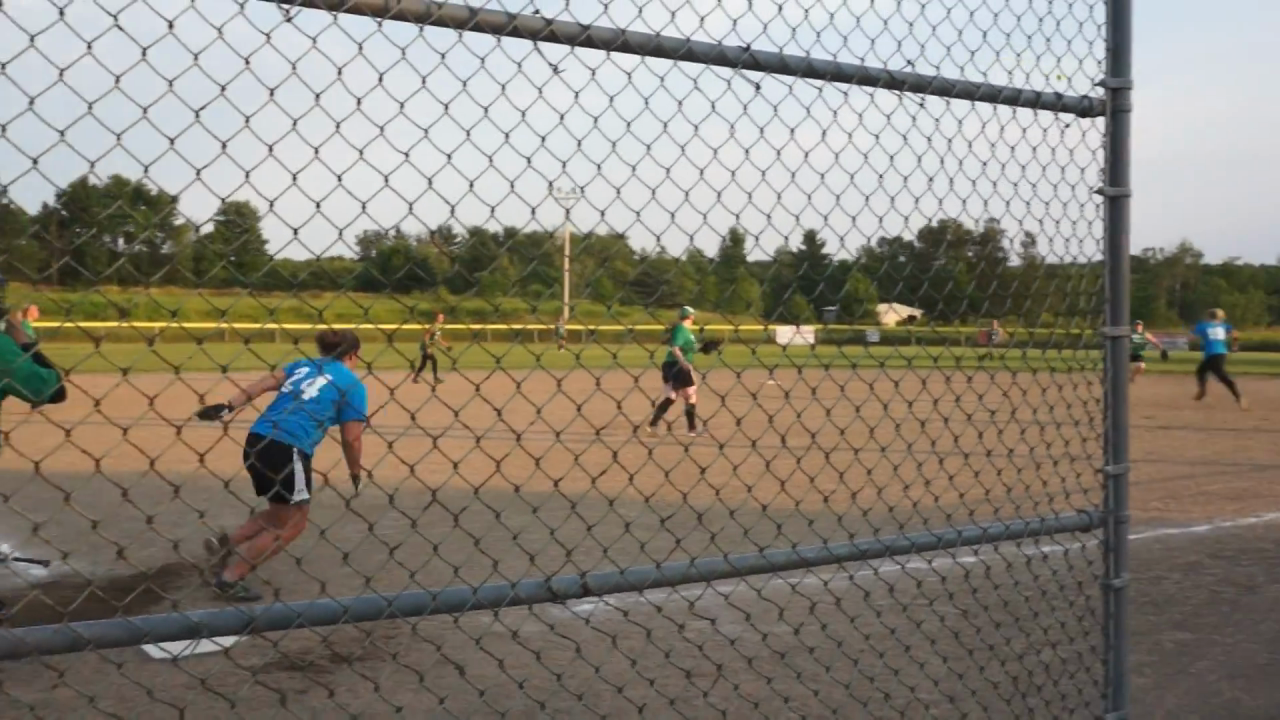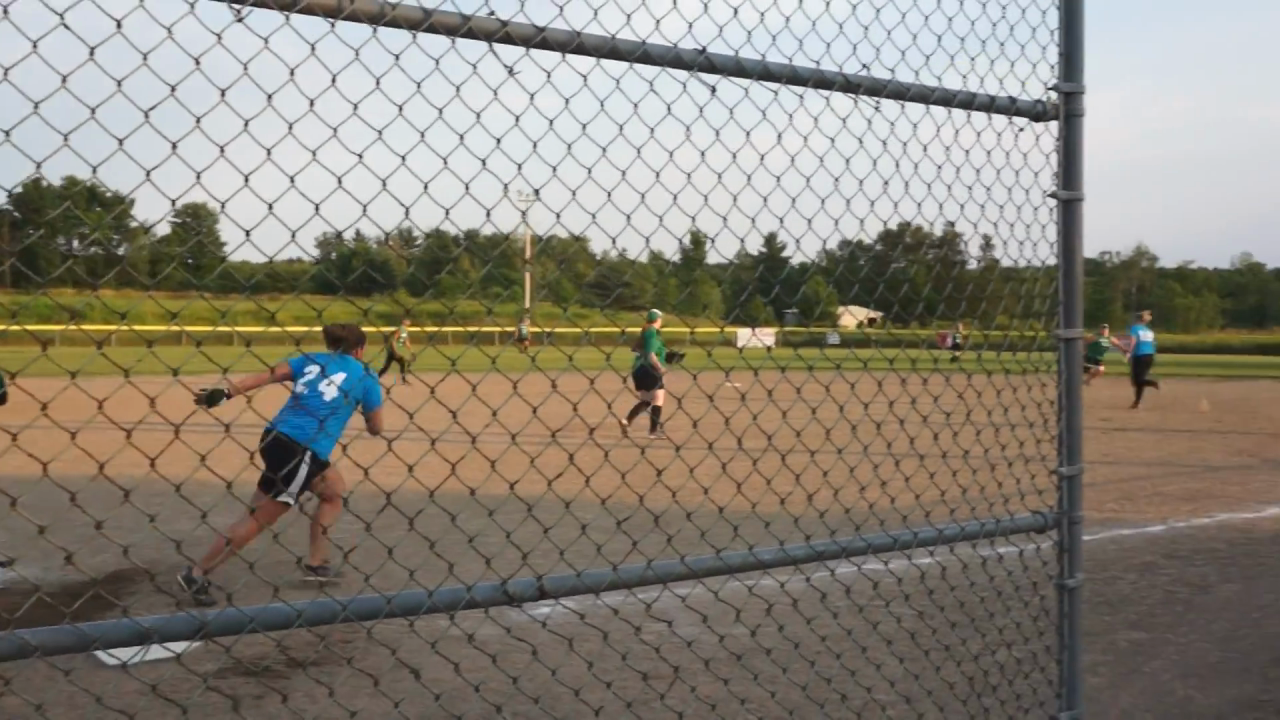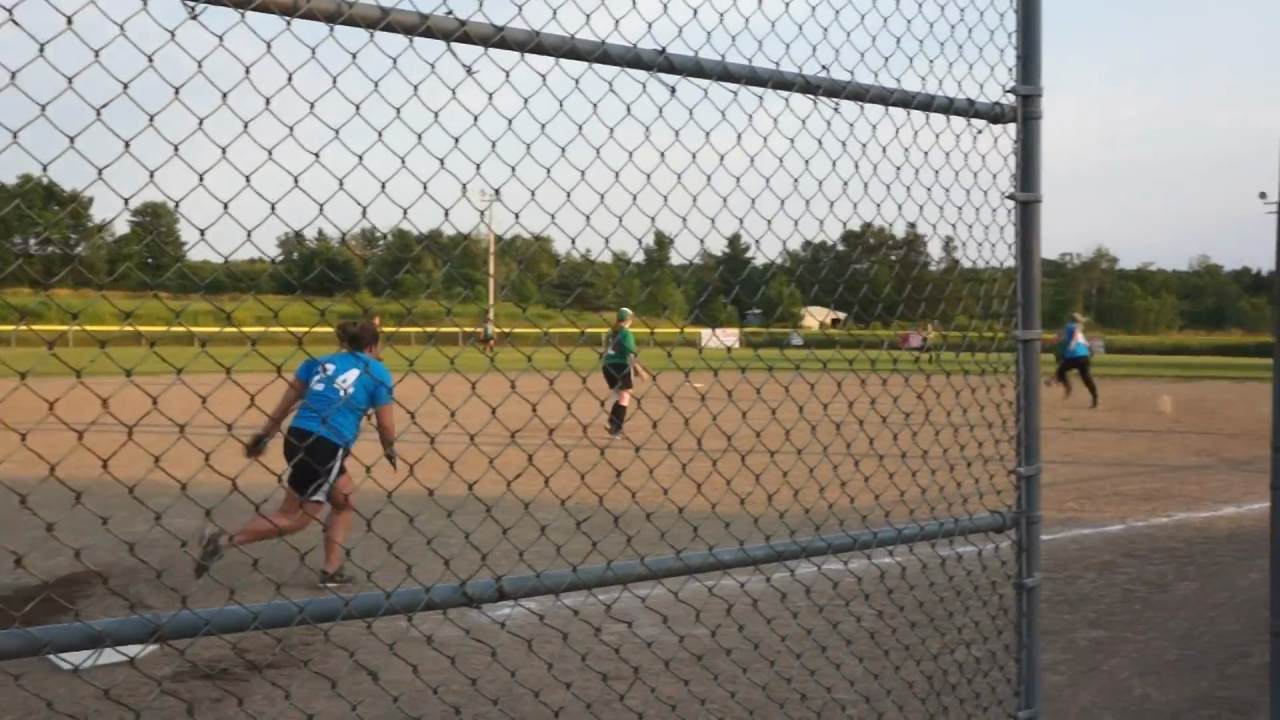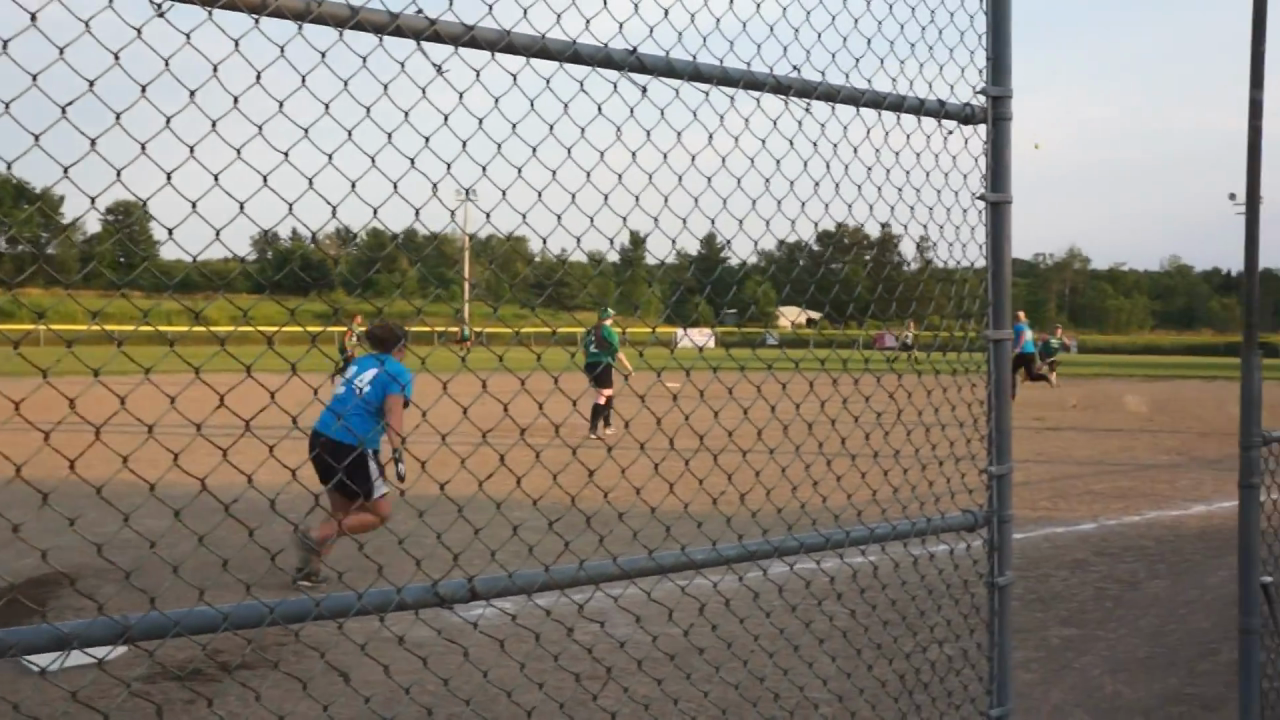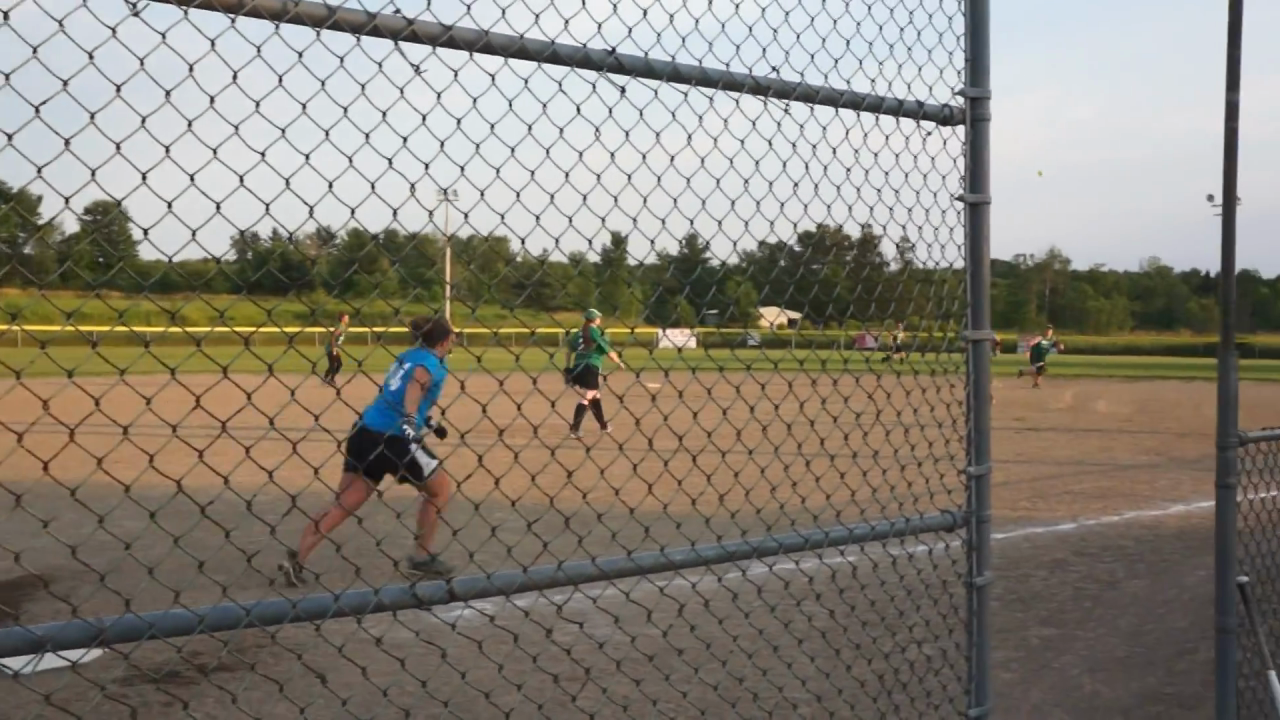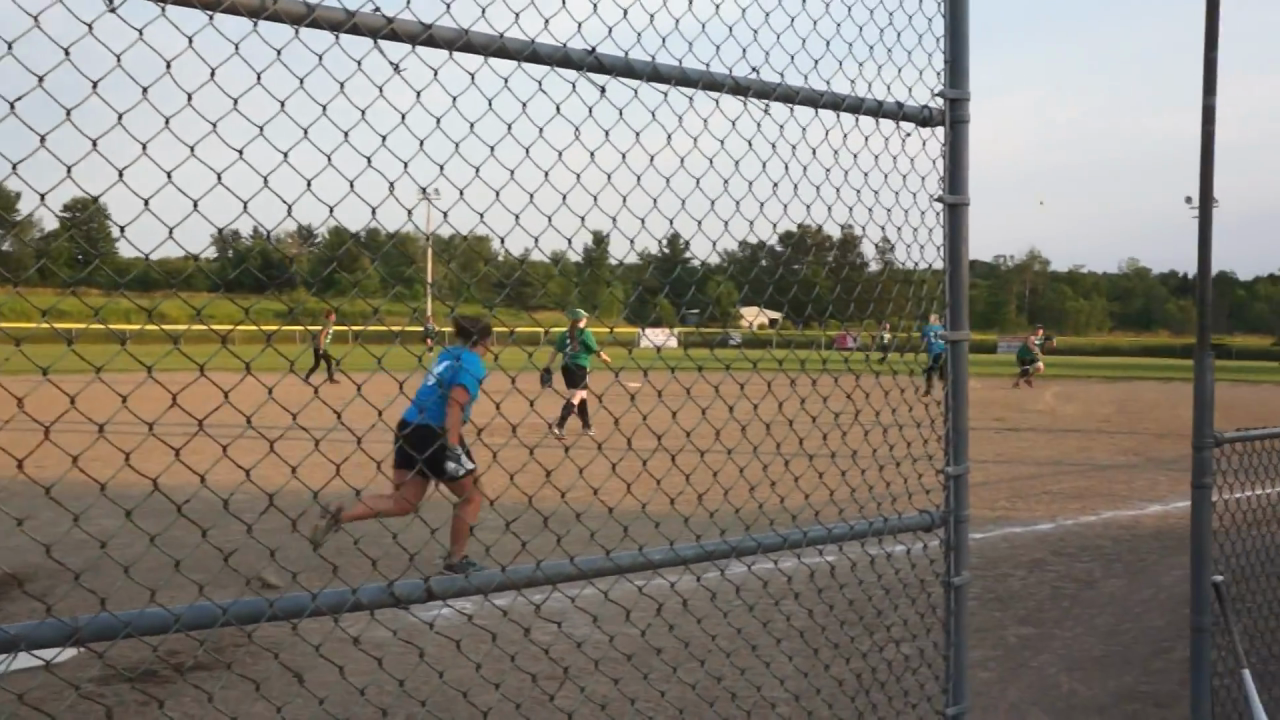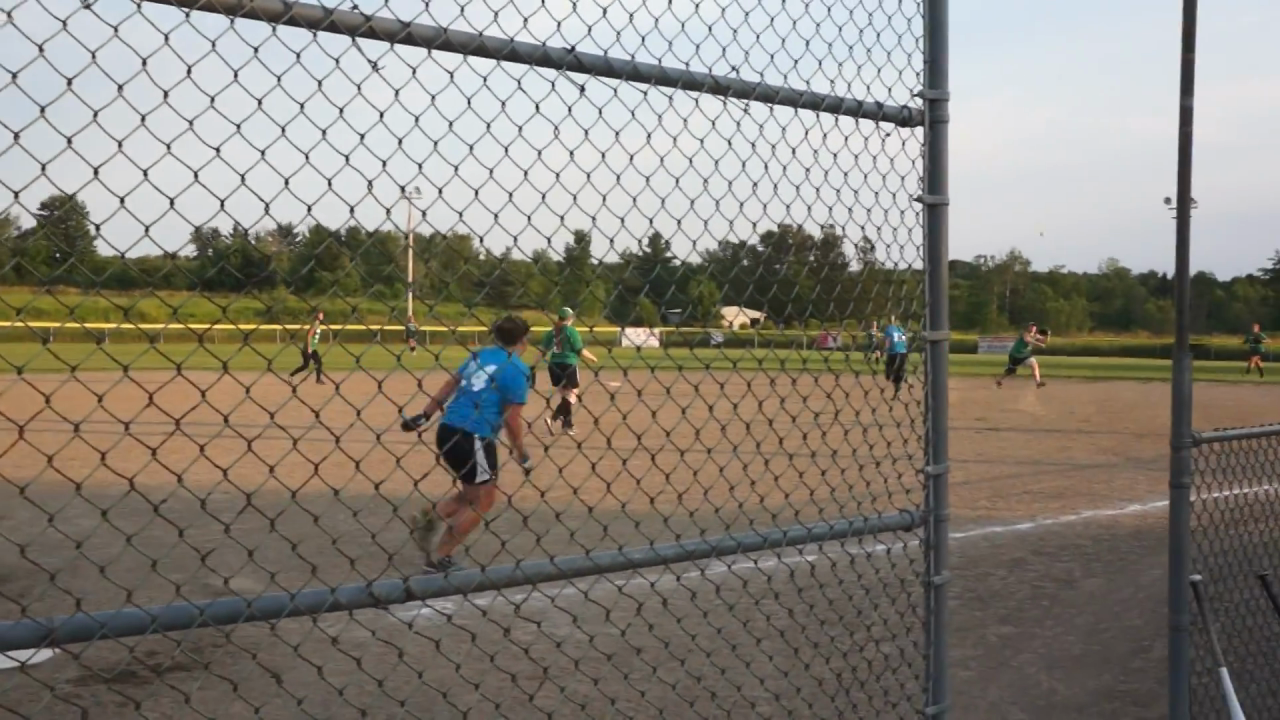
dt=0.1s
person 1, frame 1
left shoulder: (303, 365)
right shoulder: (352, 385)
left elbow: (265, 383)
right elbow: (352, 440)
left wrist: (227, 407)
right wrist: (354, 473)
left hip: (258, 442)
right hip: (288, 451)
left knee: (282, 514)
right knee: (291, 524)
left ankle: (226, 542)
right ankle: (230, 579)
person 1, frame 2
left shoulder: (309, 360)
right shoulder: (365, 377)
left elbow: (267, 375)
right elbow: (375, 427)
left wrist: (226, 392)
right wrist: (368, 409)
left hip: (277, 439)
right hip: (303, 450)
left knee: (334, 487)
right knee: (259, 520)
left ankle: (316, 563)
right ankle: (197, 575)
person 1, frame 3
left shoulder: (320, 361)
right shoulder: (379, 373)
left elbow: (288, 401)
right elbow: (385, 423)
left wrist: (264, 435)
right wrist: (389, 450)
left hip: (298, 437)
right hip: (328, 446)
left knee: (344, 500)
right knee: (293, 519)
left ankle: (332, 570)
right ankle: (224, 541)
person 1, frame 4
left shoulder: (356, 362)
right shoulder: (395, 374)
right elbow: (392, 415)
right wrist: (398, 458)
left hip: (322, 438)
right hip: (352, 447)
left knee: (346, 512)
right knee: (378, 514)
left ankle: (309, 569)
right ankle: (315, 538)
person 1, frame 5
left shoulder: (410, 356)
right shoulder: (435, 365)
right elbow: (417, 383)
left wrist: (428, 421)
right wrist: (411, 420)
left hip: (367, 432)
right hip: (394, 439)
left knee: (345, 505)
right knee: (441, 488)
left ankle: (295, 559)
right ankle: (422, 557)
person 1, frame 6
left shoulder: (452, 355)
right shoulder: (473, 367)
right elbow: (456, 404)
right wrist: (453, 447)
left hip: (412, 429)
right hip: (432, 435)
left knee: (401, 502)
right knee: (472, 496)
left ankle: (339, 514)
right ankle: (455, 560)
person 1, frame 7
left shoulder: (479, 355)
right shoulder: (517, 371)
left elbow: (449, 386)
right elbow: (512, 420)
left wrist: (423, 416)
right wrist: (523, 456)
left hip: (448, 432)
right hip: (470, 438)
left knee: (475, 495)
right knee: (481, 502)
left ankle: (432, 516)
right ankle: (439, 558)
